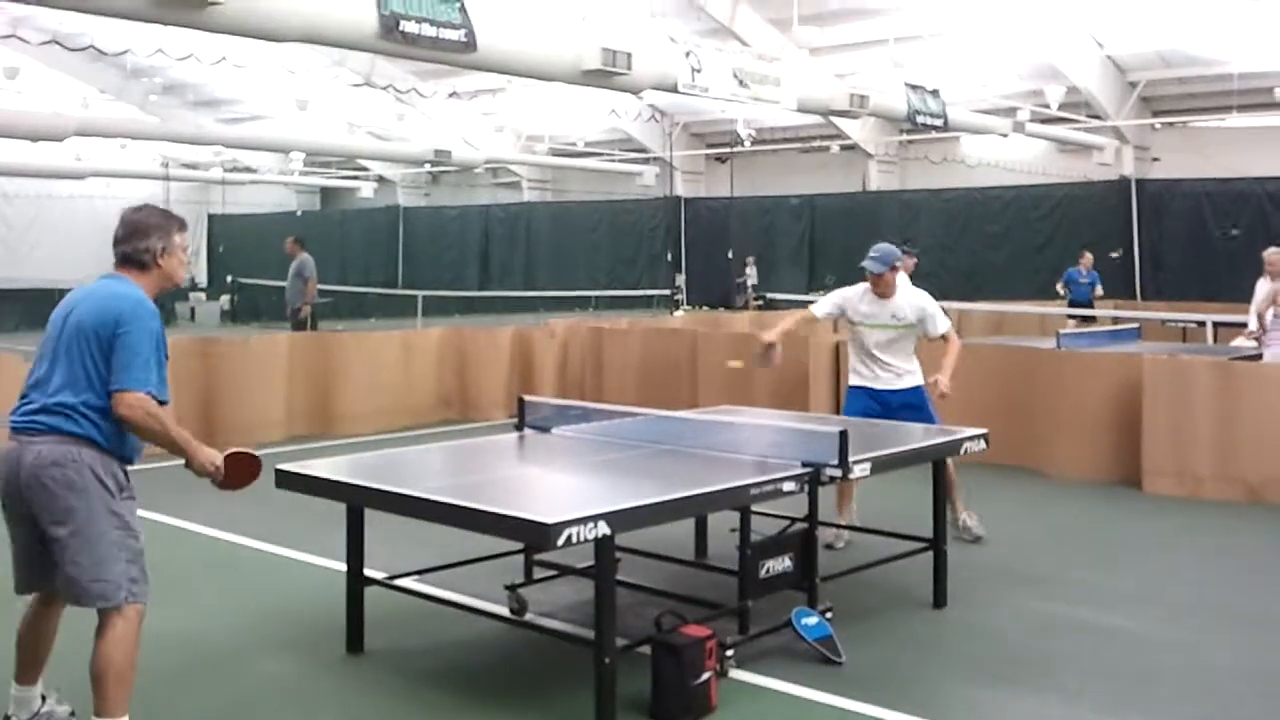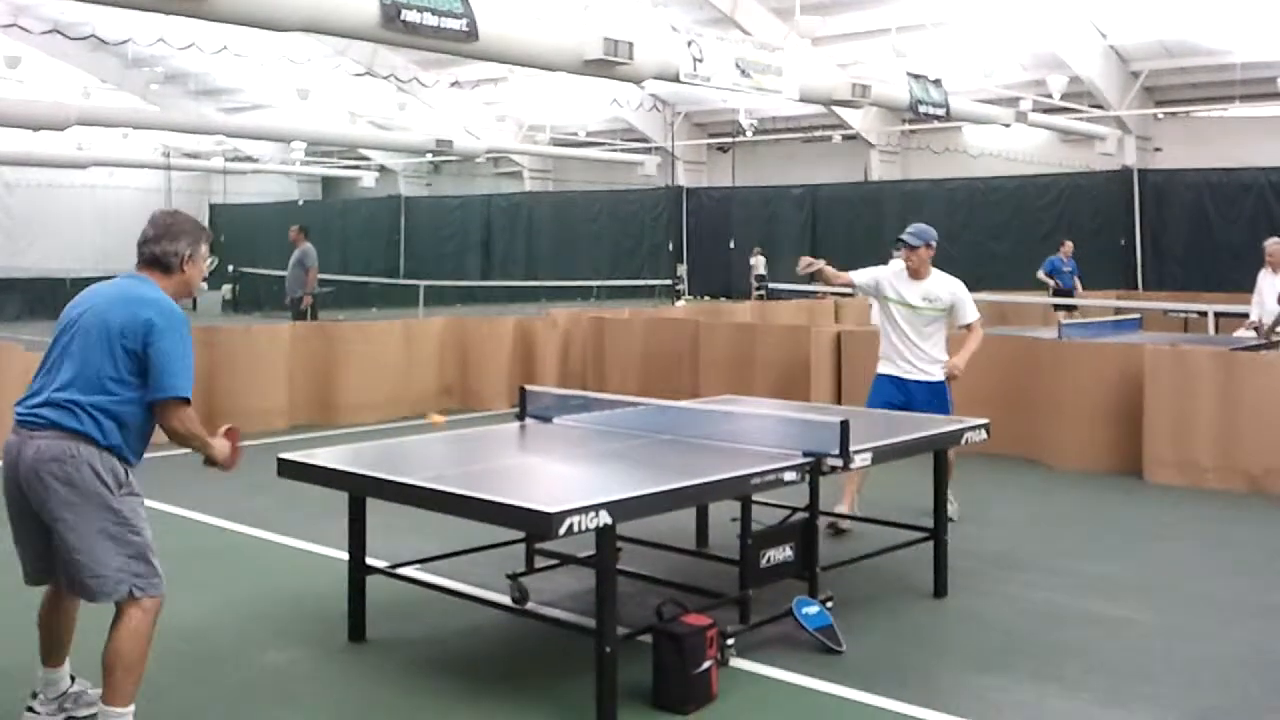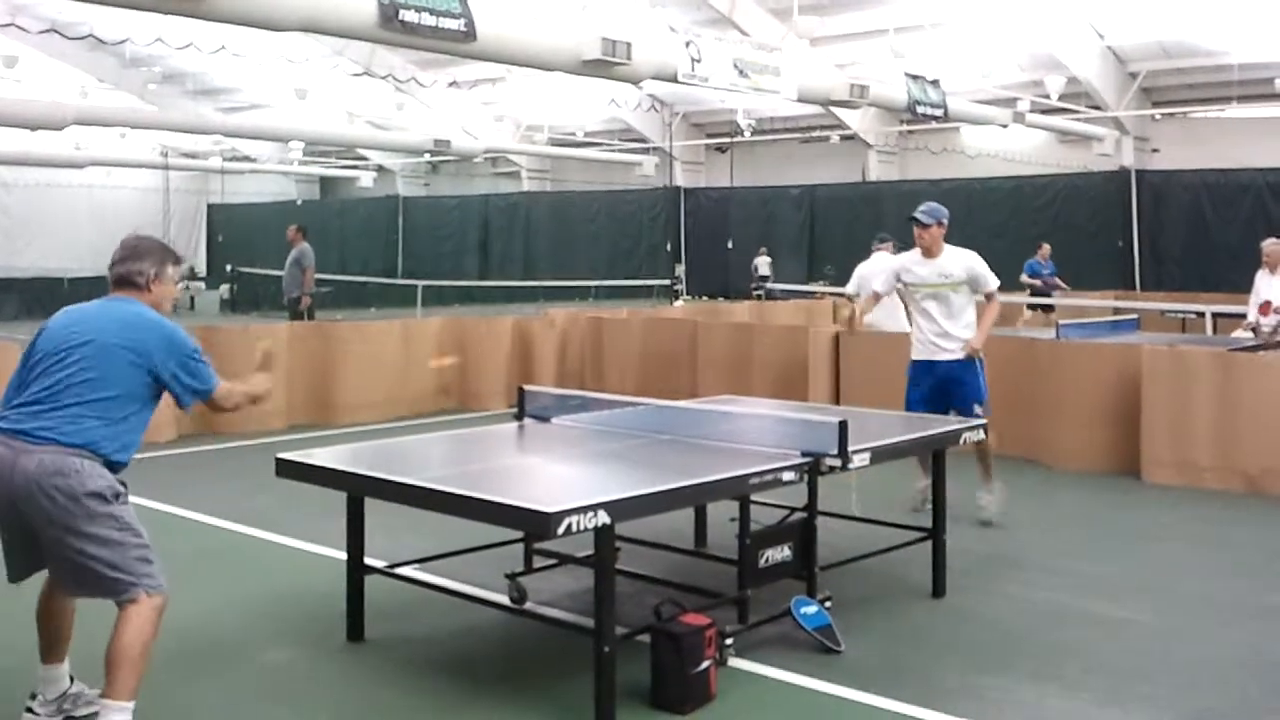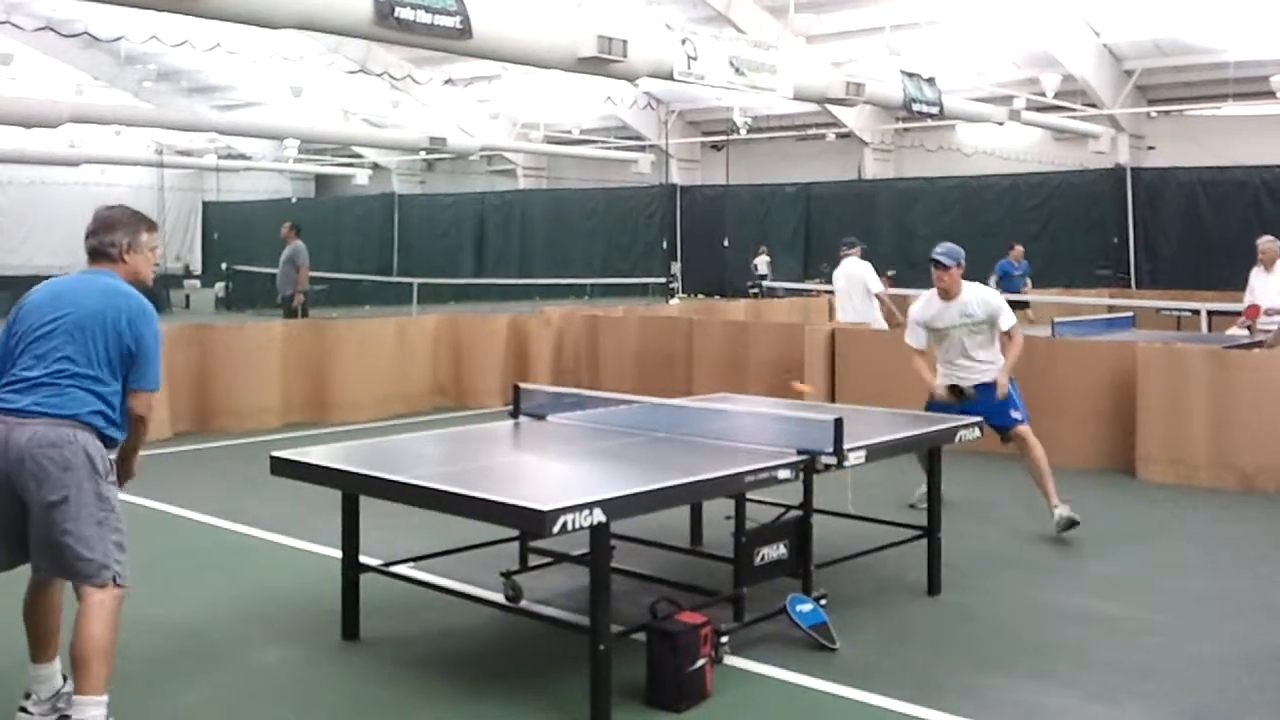
dt=0.3s
person 1, frame 1
left shoulder: (82, 298)
right shoulder: (136, 310)
right elbow: (130, 406)
right wrist: (195, 452)
right hip: (78, 463)
left knee: (50, 592)
right knee: (123, 605)
person 1, frame 2
left shoulder: (92, 296)
right shoulder: (163, 314)
right elbow: (173, 415)
right wrist: (210, 448)
right hip: (81, 459)
left knee: (68, 578)
right knee: (140, 596)
person 1, frame 3
left shoulder: (62, 319)
right shoulder: (162, 336)
right elbow: (222, 397)
right wrist: (260, 382)
right hip: (66, 470)
left knee: (66, 573)
right knee: (143, 595)
person 1, frame 4
right shoulder: (135, 308)
right elbow: (140, 408)
right wrist: (128, 461)
right hip: (66, 443)
left knee: (47, 569)
right knee: (101, 586)
person 2, frame 1
left shoulder: (919, 301)
right shoulder: (850, 297)
left elbow: (952, 339)
right elbow: (805, 315)
left wrist: (945, 374)
right wrist: (776, 333)
left hip: (909, 388)
right hip: (864, 388)
left ankle: (959, 515)
right ankle: (844, 521)
person 2, frame 2
left shoulder: (952, 287)
right shoulder: (884, 276)
left elbow: (976, 330)
right elbow: (839, 278)
left wrist: (961, 358)
right wrist: (820, 267)
left hip: (931, 381)
right hip: (891, 376)
left ankle: (943, 494)
right ankle: (846, 508)
person 2, frame 3
left shoulder: (967, 261)
right shoulder: (902, 264)
left elbow: (994, 299)
right elbow: (872, 297)
left wrist: (980, 335)
right wrist: (858, 312)
left hip: (960, 359)
right hip: (923, 361)
left ankle: (989, 488)
right ankle: (929, 480)
person 2, frame 4
left shoulder: (986, 297)
right shoulder: (920, 309)
left elbow: (1015, 337)
right elbow: (917, 356)
left wrist: (1004, 374)
right wrist: (935, 387)
left hip: (990, 380)
right hip: (949, 386)
left knee: (1023, 434)
left ankle: (1057, 507)
